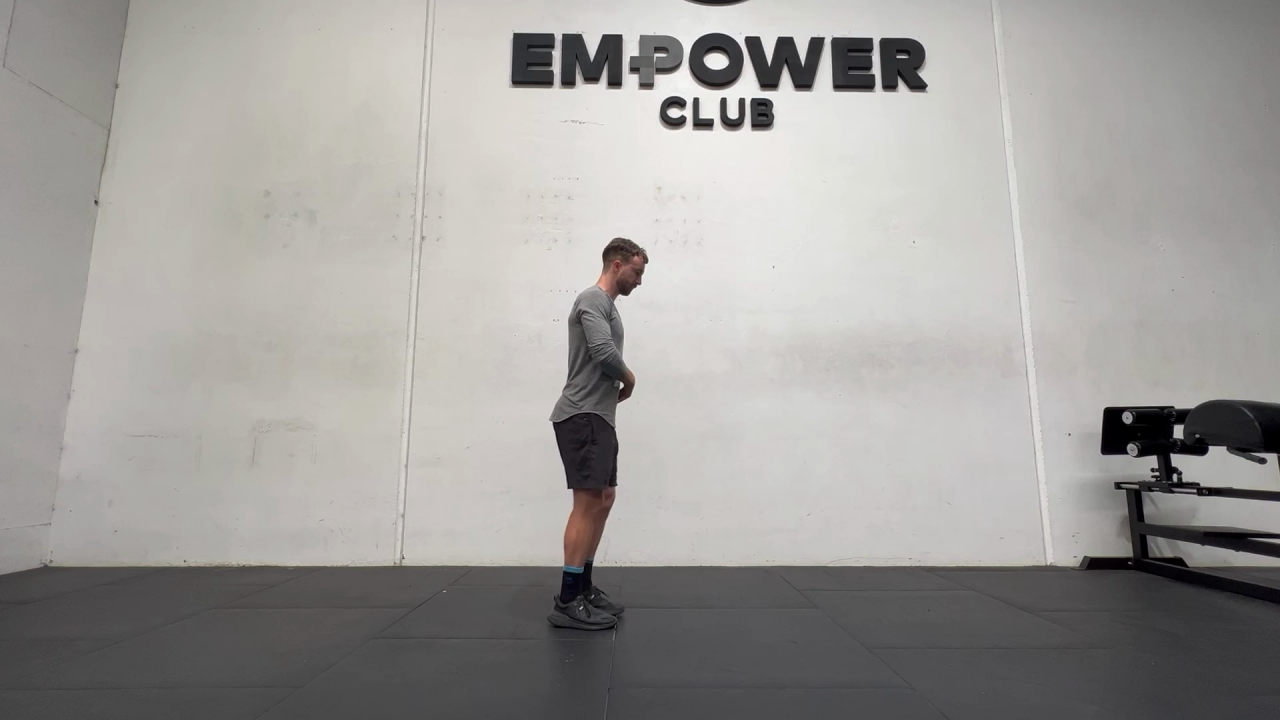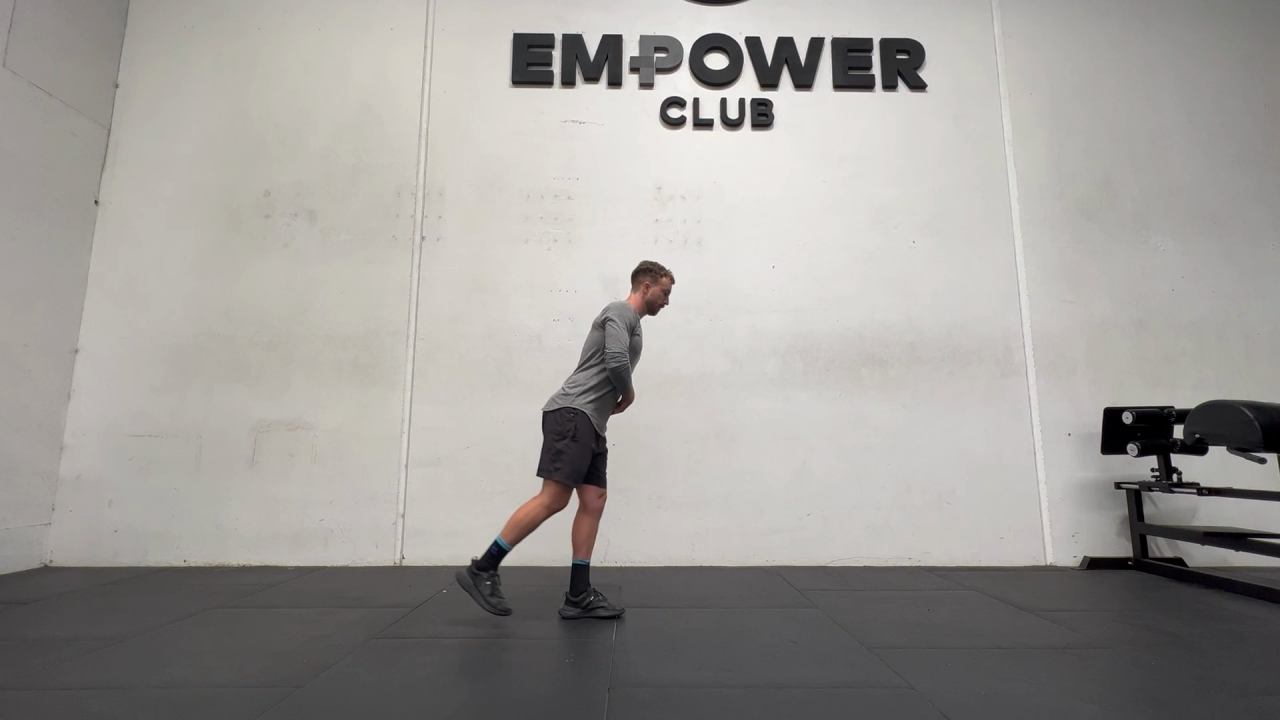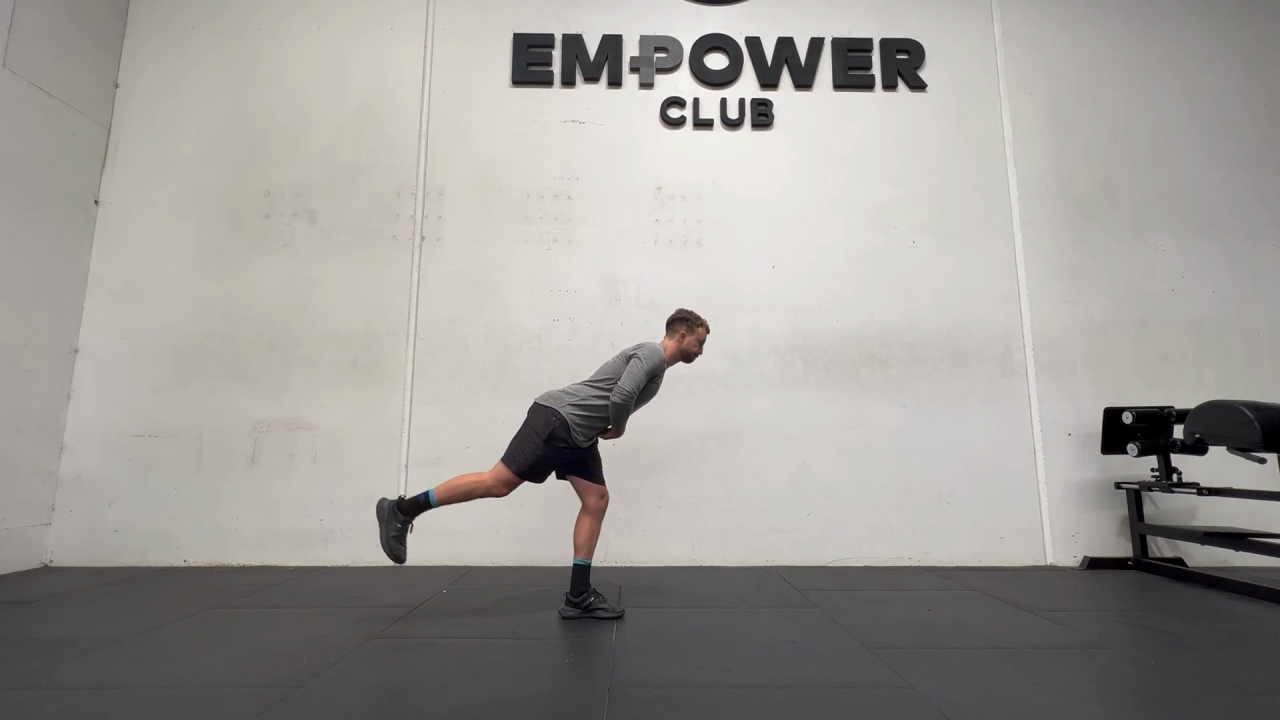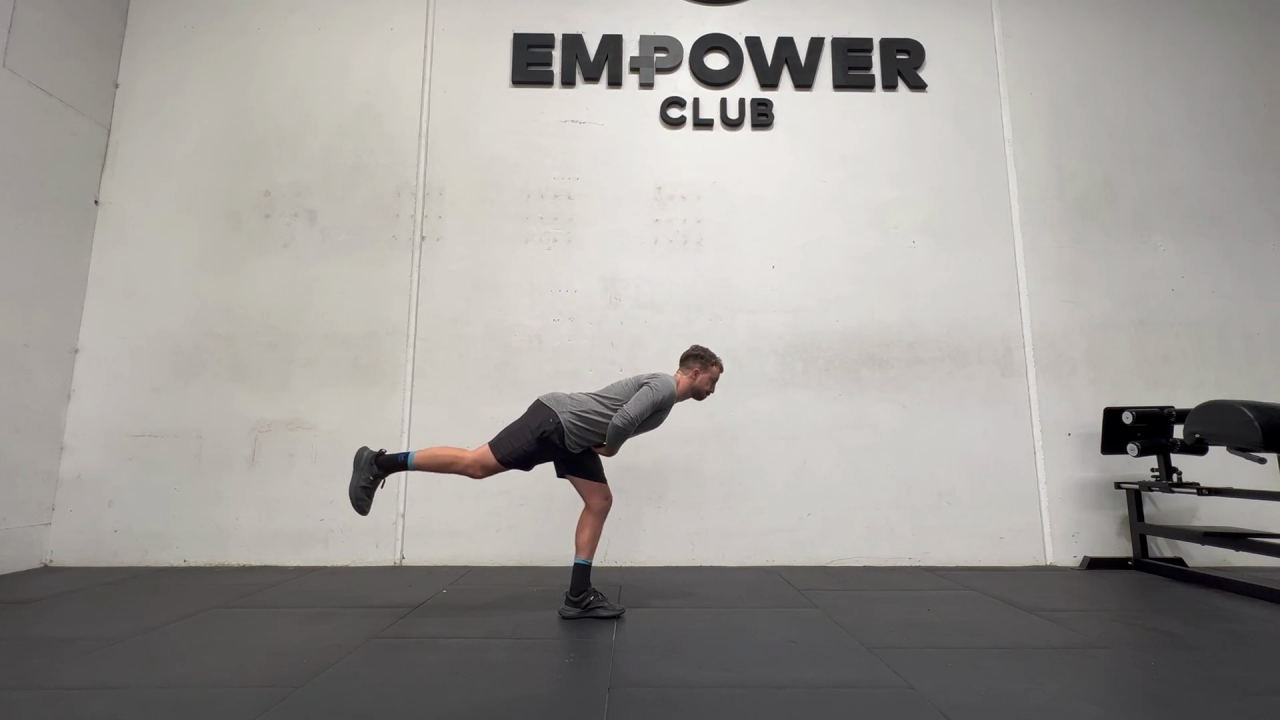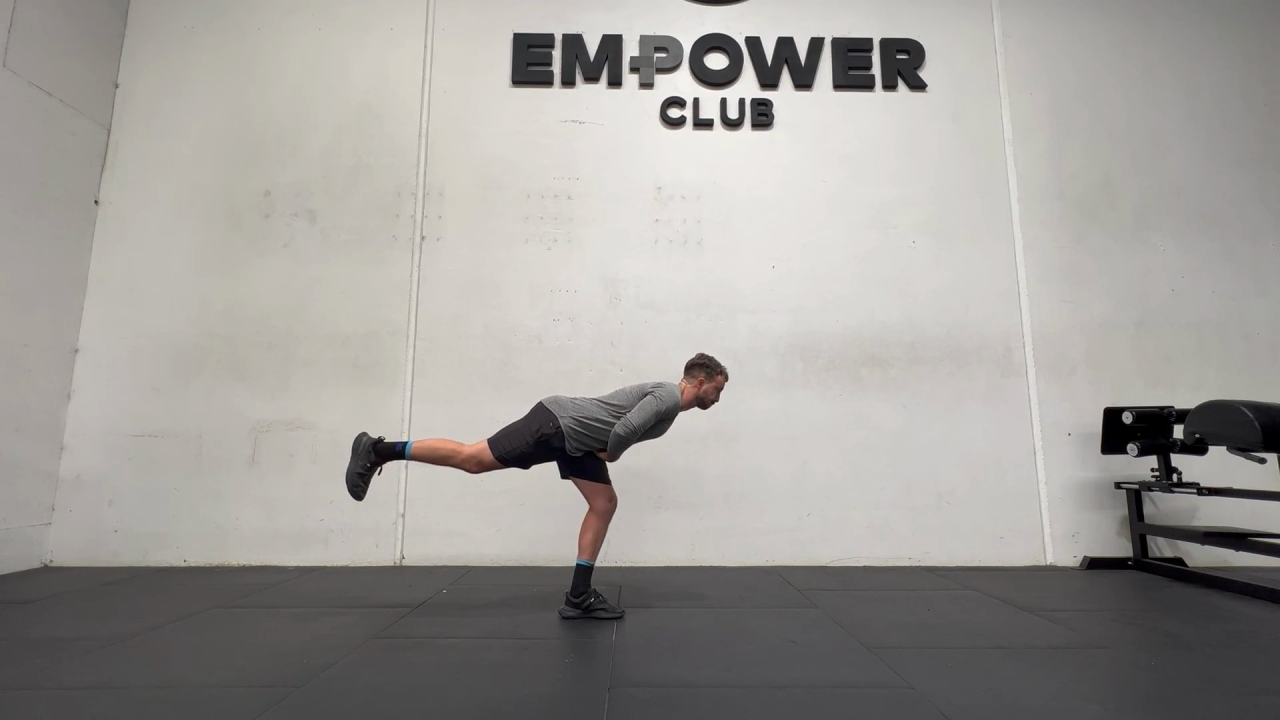
dt=1s
person 1, frame 1
left shoulder: (605, 304)
right shoulder: (592, 300)
right elbow: (604, 354)
left wrist: (622, 380)
right wrist: (628, 378)
left hip: (597, 416)
right hip: (583, 417)
left knee: (603, 500)
right knee: (589, 504)
left ankle: (583, 589)
right ankle: (568, 602)
person 1, frame 2
left shoulder: (630, 321)
right shoulder: (621, 312)
right elbow: (616, 362)
left wrist: (619, 397)
right wrist: (629, 394)
left hip: (591, 422)
right hip: (572, 414)
left knee: (593, 501)
right knee: (552, 499)
left ankle: (579, 594)
right ankle: (482, 570)
person 1, frame 3
left shoulder: (655, 365)
right shoulder: (651, 354)
right elbow: (621, 396)
left wrist: (610, 427)
right wrist: (619, 427)
left hip: (578, 433)
right hip: (557, 419)
left knee: (596, 501)
right knee: (497, 483)
left ankle: (579, 595)
right ankle: (403, 510)
person 1, frame 4
left shoulder: (661, 393)
right shoulder: (664, 387)
right elbow: (622, 420)
left wrist: (604, 446)
right wrist: (611, 448)
left hip: (572, 437)
right hip: (554, 422)
left knee: (599, 502)
right knee: (475, 464)
left ankle: (578, 595)
right ankle: (381, 464)
person 1, frame 5
left shoulder: (666, 399)
right shoulder: (668, 397)
right elbow: (624, 429)
left wrist: (604, 453)
right wrist: (612, 456)
left hip: (575, 439)
right hip: (556, 424)
left knee: (604, 504)
right knee: (470, 458)
left ankle: (578, 597)
right ankle: (377, 451)
